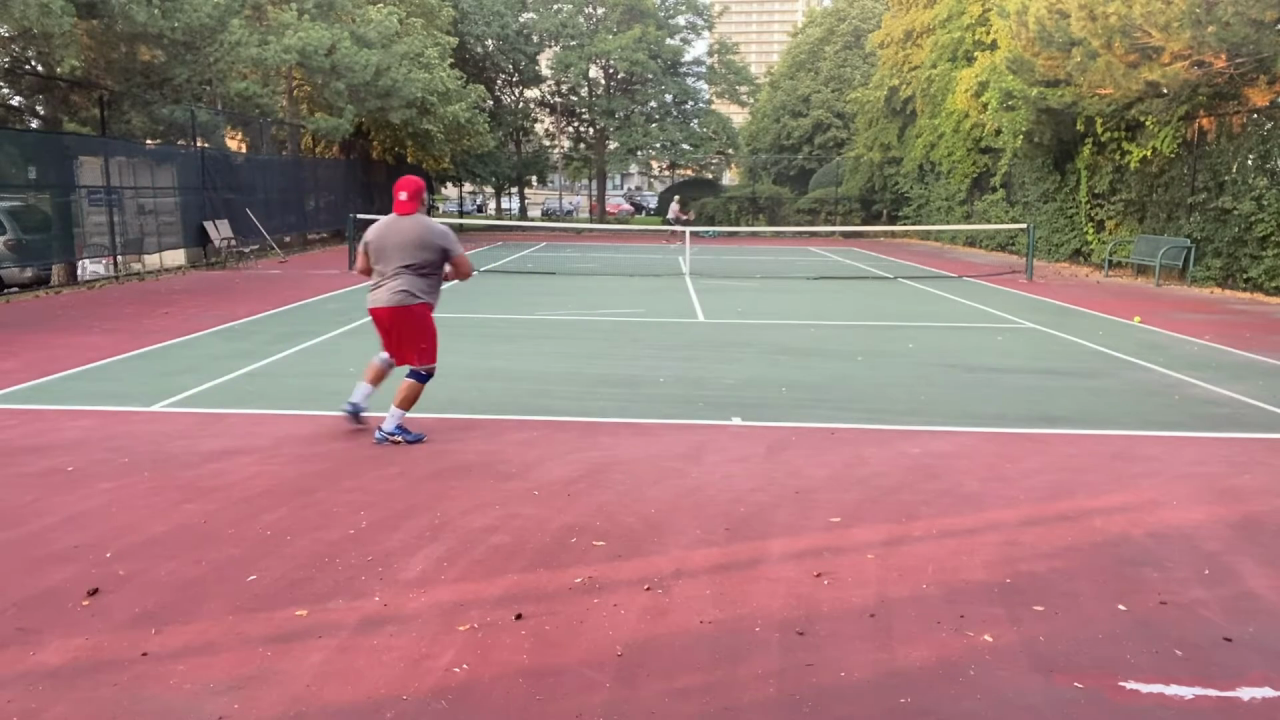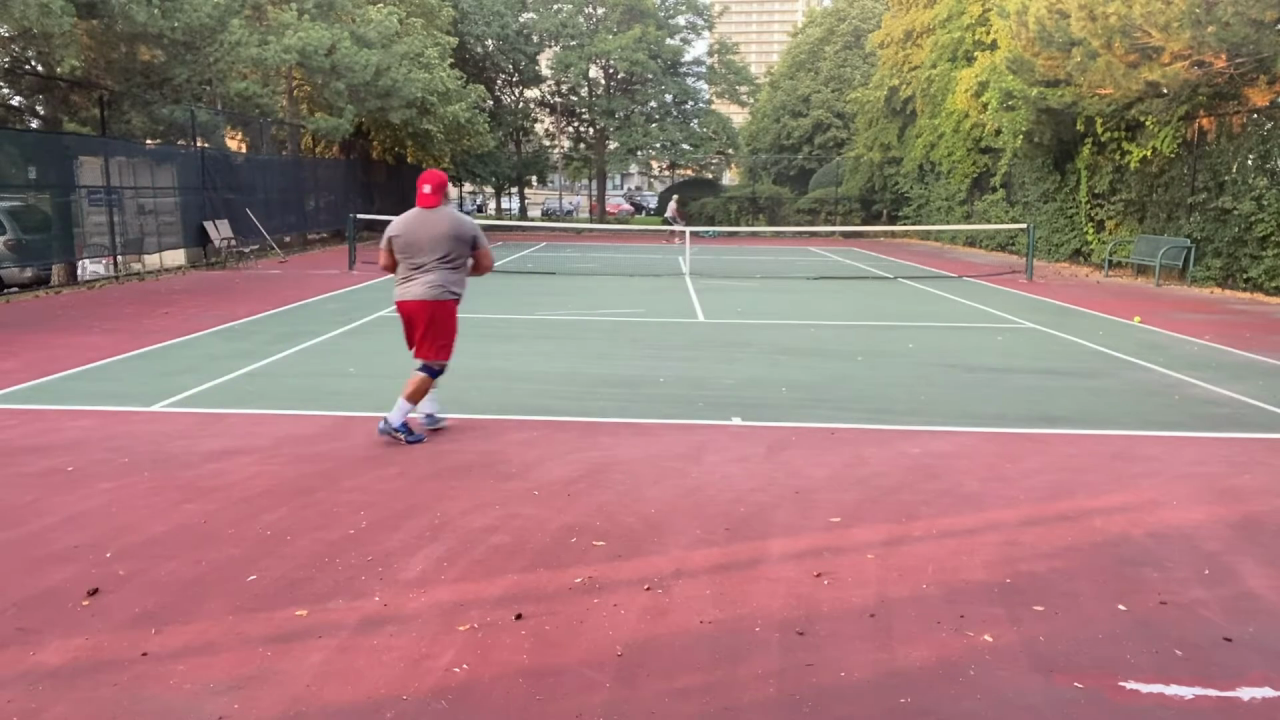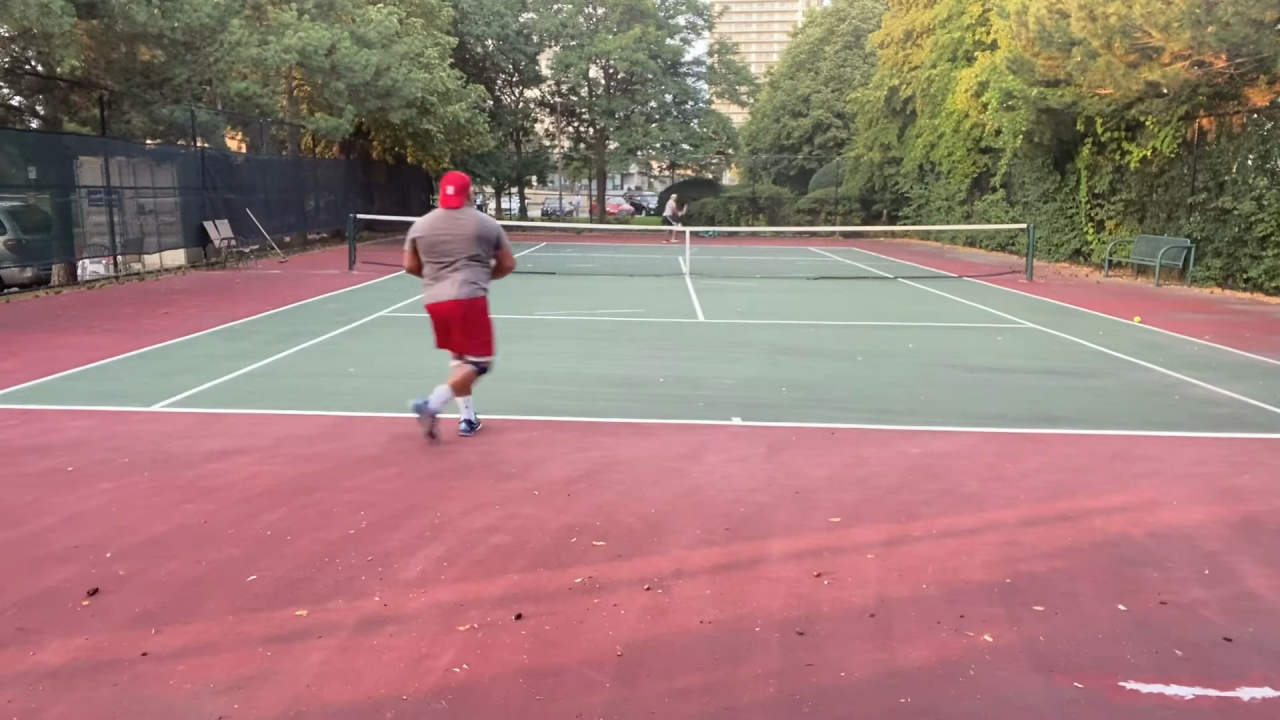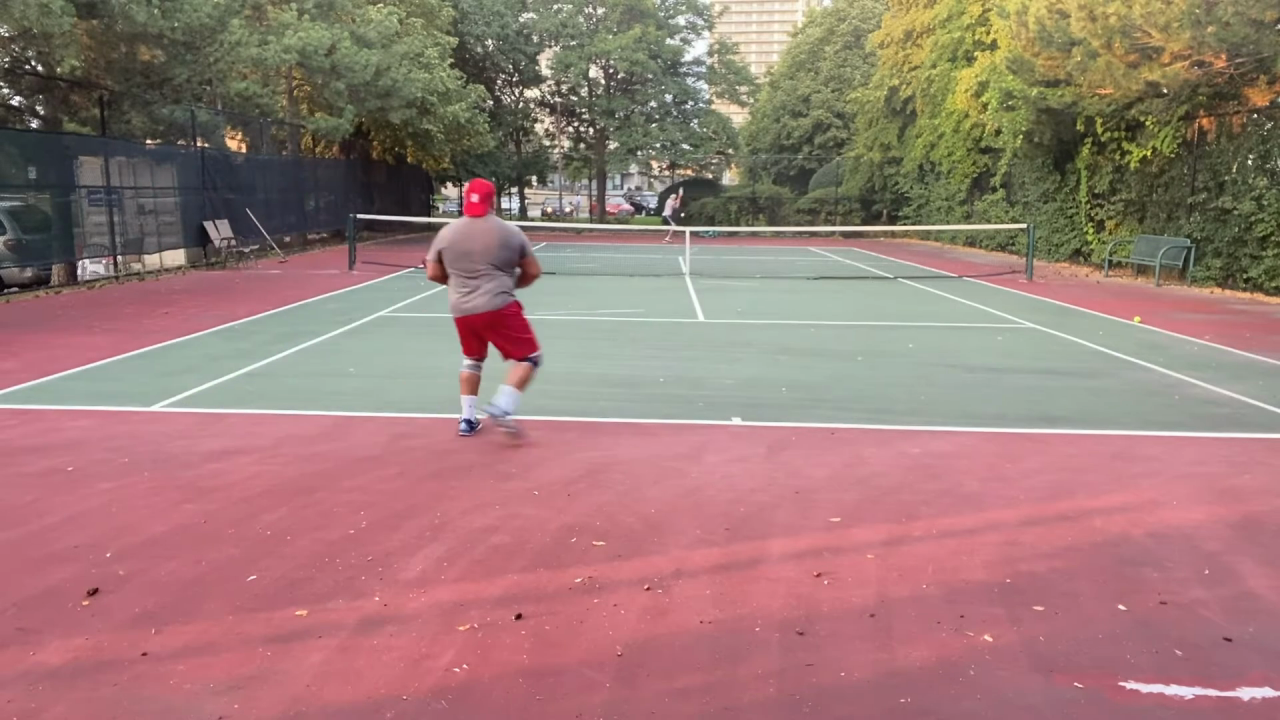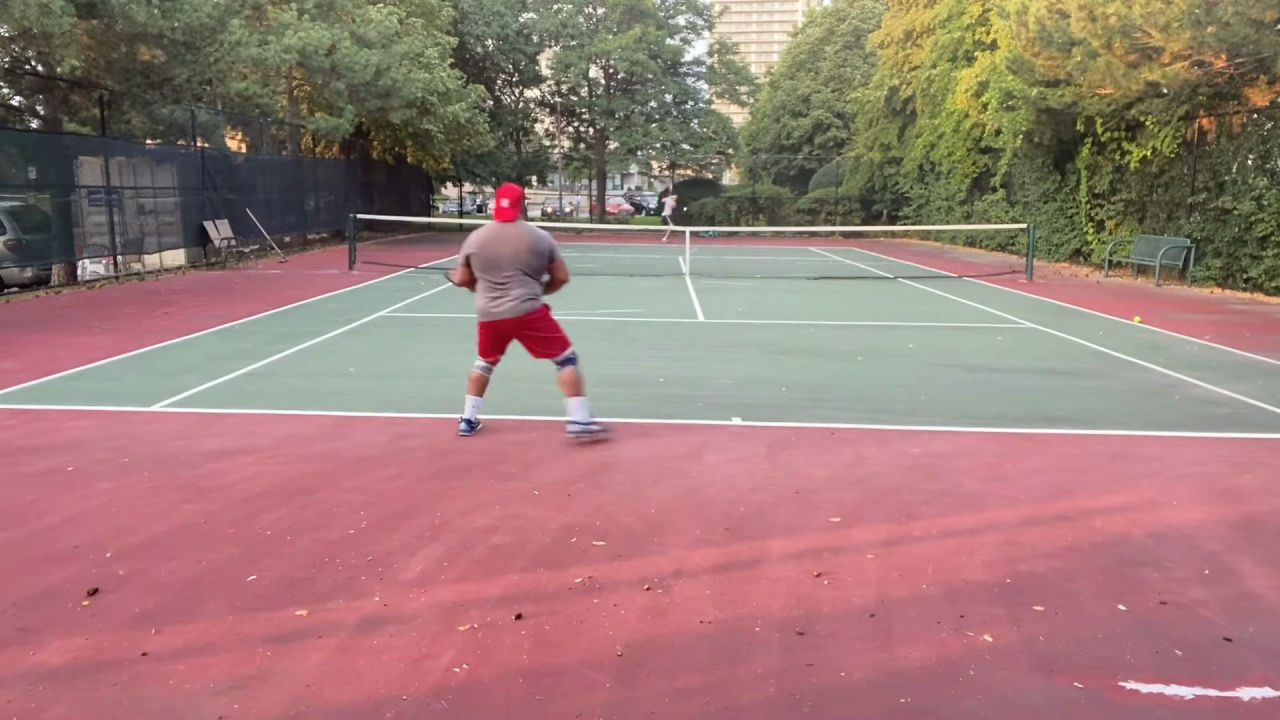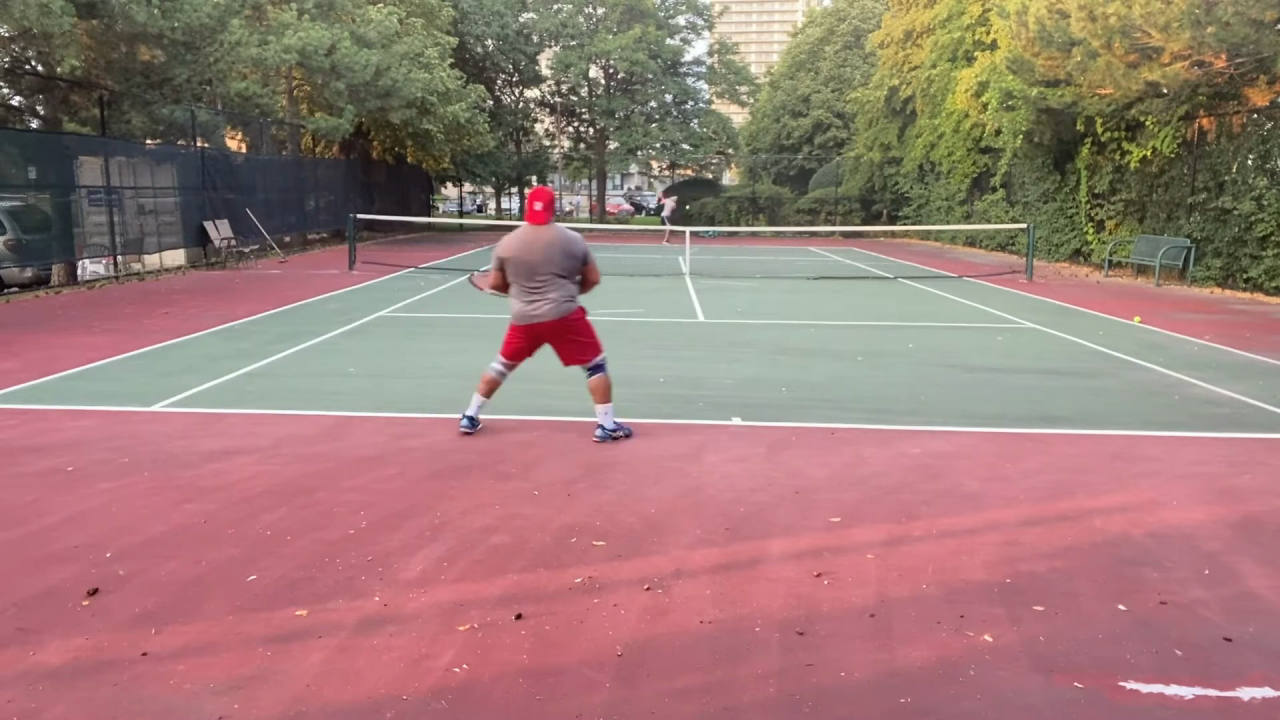
dt=0.1s
person 1, frame 1
left shoulder: (375, 229)
right shoulder: (438, 232)
left elbow: (362, 268)
right elbow: (465, 271)
right wrist: (446, 275)
left hip: (378, 303)
right hip: (409, 305)
left knee: (391, 354)
right knee: (423, 368)
left ankle: (356, 401)
right ankle: (389, 428)
person 1, frame 2
left shoulder: (398, 223)
right shoulder: (464, 223)
left elbow: (385, 264)
right elbow: (486, 264)
right wrist: (460, 271)
left hip: (406, 299)
right hip: (438, 299)
left knee: (426, 356)
right knee: (433, 364)
left ankle: (428, 412)
right ankle: (394, 420)
person 1, frame 3
left shoulder: (420, 225)
right shoulder: (487, 224)
left elbow: (410, 266)
right elbow: (508, 265)
left hip: (435, 300)
right hip: (468, 299)
left knee: (460, 356)
right knee: (479, 362)
left ankle: (467, 418)
right ankle: (430, 404)
person 1, frame 4
left shoulder: (446, 234)
right shoulder: (510, 232)
left elbow: (433, 274)
right elbow: (533, 273)
left hip: (463, 310)
right hip: (499, 309)
left knee: (472, 360)
right knee: (529, 359)
left ankle: (467, 419)
right ankle: (502, 405)
person 1, frame 5
left shoulder: (475, 238)
right shoulder: (540, 238)
left elbow: (462, 279)
right elbow: (561, 277)
left hip: (490, 315)
right hip: (528, 311)
left knee: (485, 361)
right knee: (566, 359)
left ankle: (468, 419)
right ankle: (579, 421)
person 1, frame 6
left shoulder: (509, 243)
right shoulder: (573, 240)
left elbow: (495, 284)
right elbow: (593, 279)
left hip: (525, 319)
right hip: (566, 316)
left knee: (503, 363)
right knee: (596, 364)
left ankle: (470, 417)
right ankle: (606, 425)
